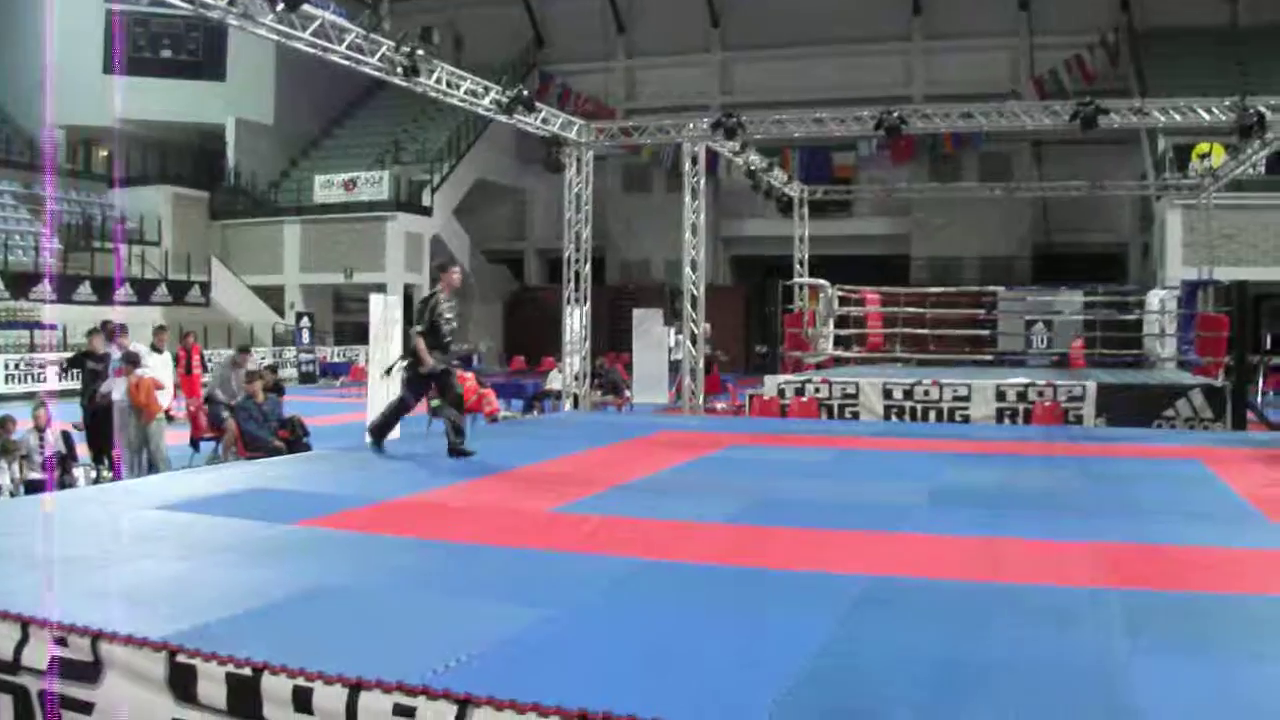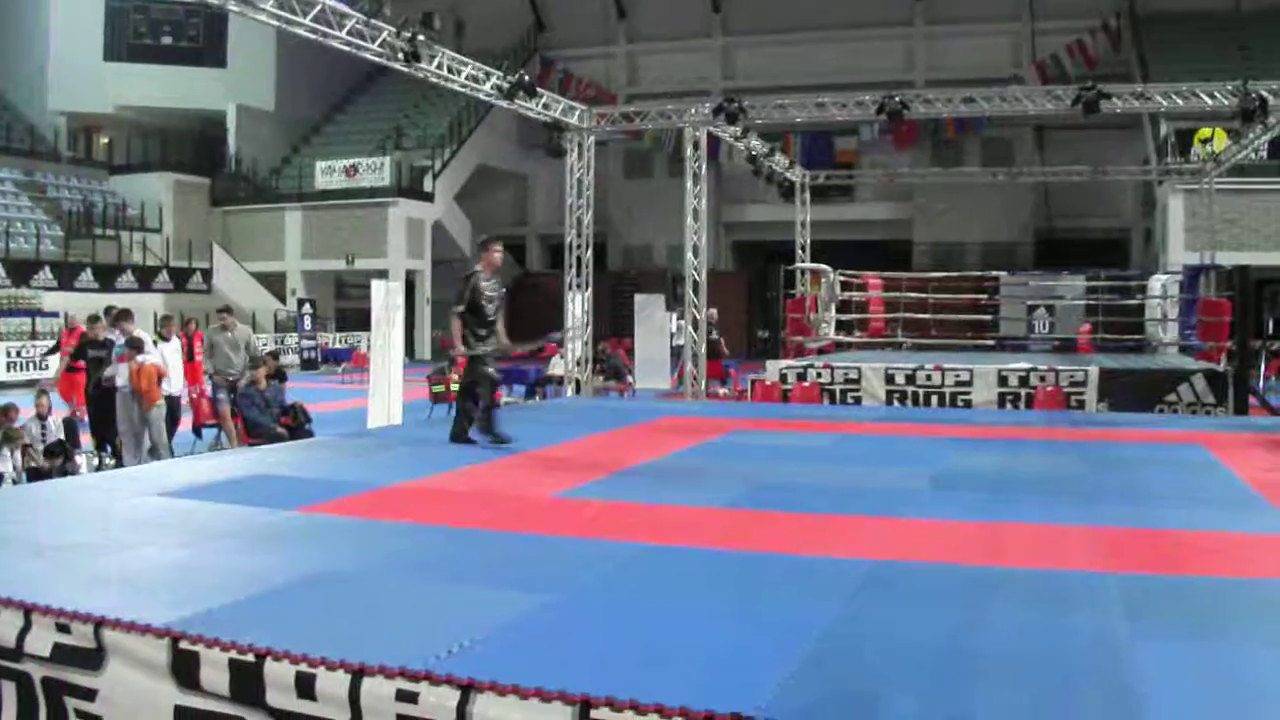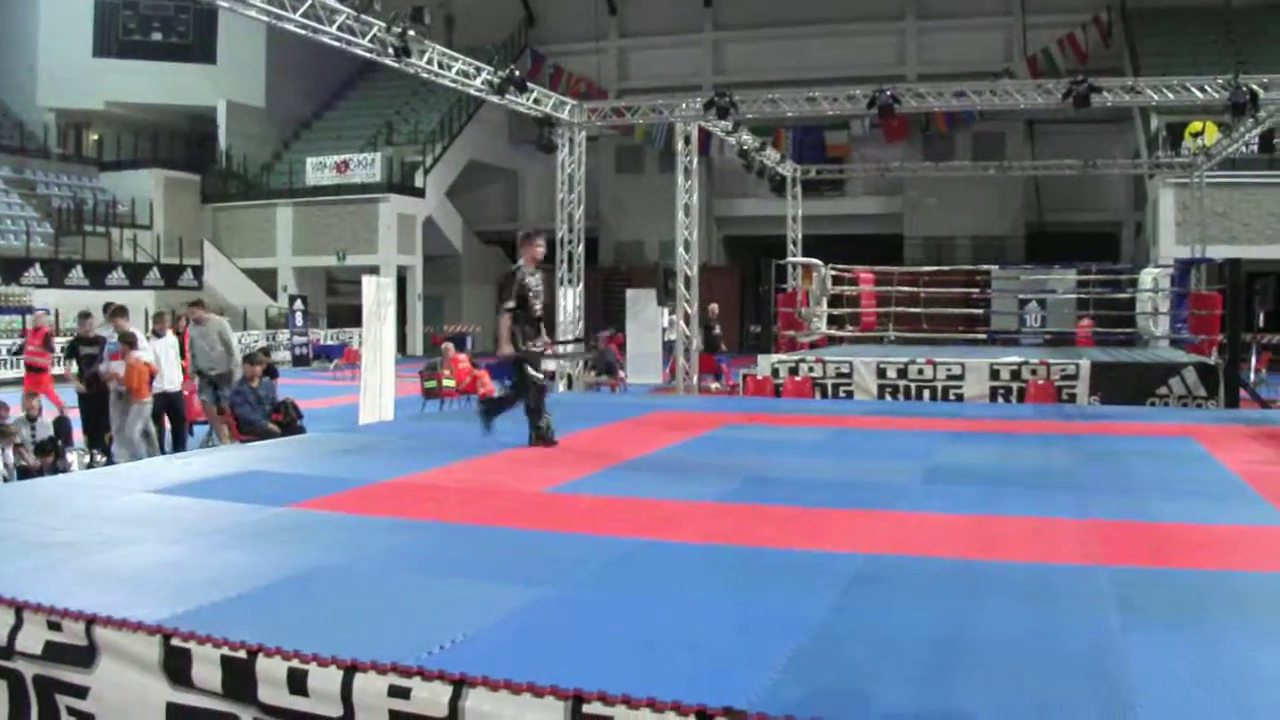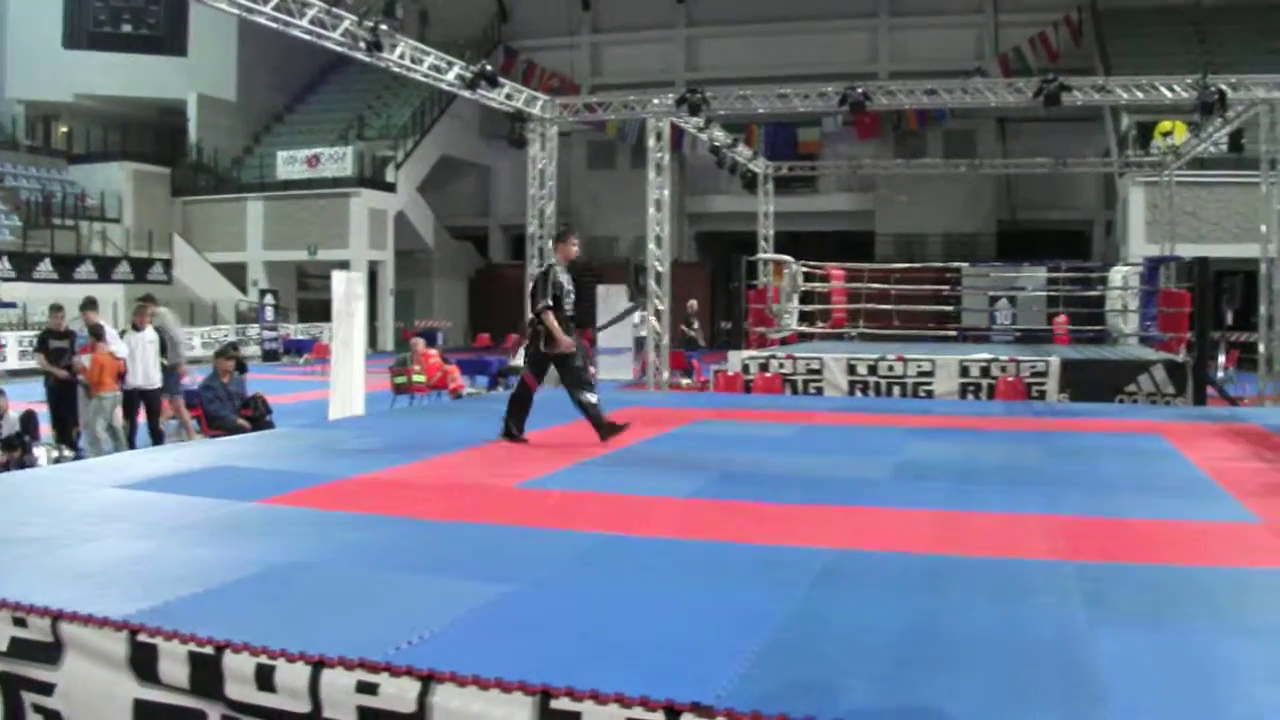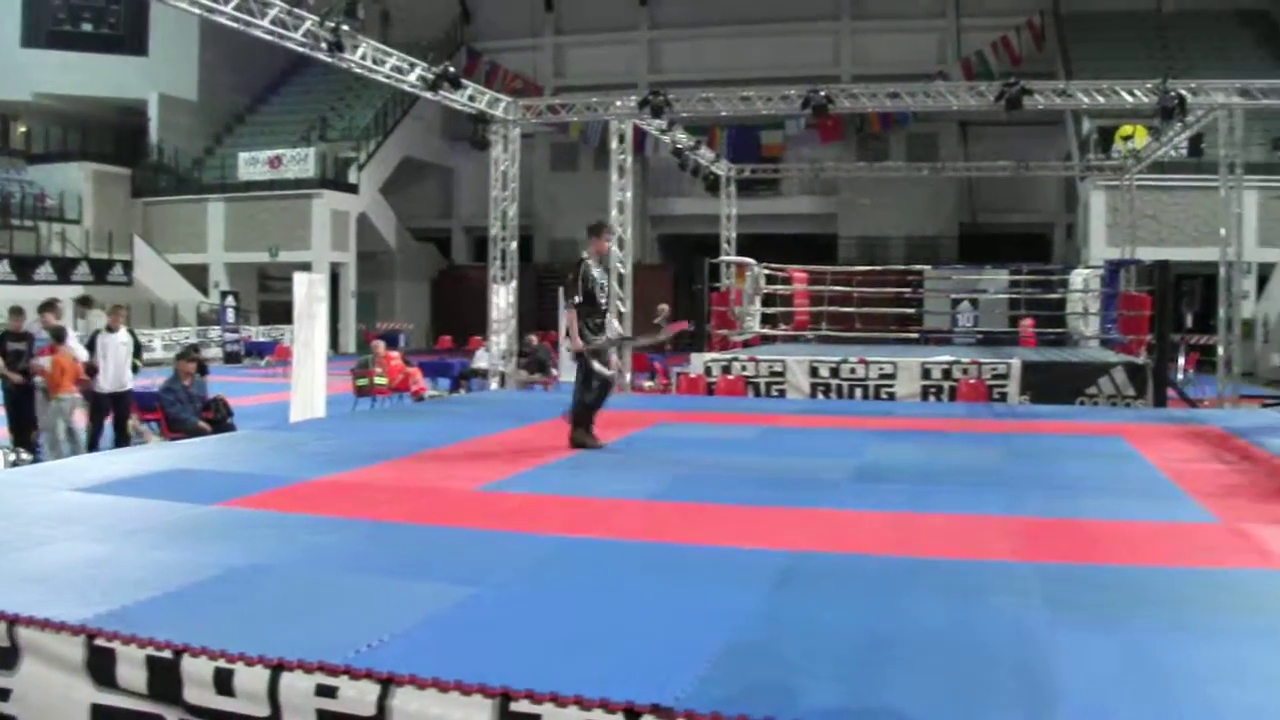
dt=0.3s
person 1, frame 1
left shoulder: (452, 301)
right shoulder: (431, 301)
right elbow: (416, 333)
right wrist: (427, 359)
left hip: (443, 360)
right hip: (425, 359)
left knee: (455, 399)
right knee: (407, 401)
left ankle: (456, 445)
right ankle: (378, 431)
person 1, frame 2
left shoulder: (496, 280)
right shoulder: (472, 279)
right elbow: (457, 314)
left wrist: (502, 337)
right wrist: (458, 344)
left hip: (488, 340)
right hip: (473, 340)
left knee: (470, 387)
right knee: (489, 381)
left ankle: (458, 432)
right ankle: (488, 429)
person 1, frame 3
left shoulder: (537, 274)
right shoulder: (517, 274)
right elbow: (506, 312)
left wrist: (543, 335)
right wrist: (504, 344)
left hip: (534, 339)
right hip: (519, 340)
left knee: (524, 386)
right knee: (536, 385)
left ankle: (489, 408)
right ankle: (540, 434)
person 1, frame 4
left shoulder: (564, 273)
right shoulder: (549, 273)
right elbow: (544, 310)
right wrist: (561, 337)
left hip: (564, 338)
right hip: (546, 340)
left knee: (582, 380)
right knee: (529, 384)
left ankle: (602, 427)
right ankle: (511, 429)
person 1, frame 5
left shoulder: (598, 267)
right shoulder: (582, 268)
right elbow: (571, 306)
left wrist: (606, 331)
right wrist: (575, 337)
left hip: (596, 335)
right hip: (585, 336)
left knee: (587, 383)
right knee: (602, 381)
left ankle: (581, 433)
right ankle: (581, 430)
